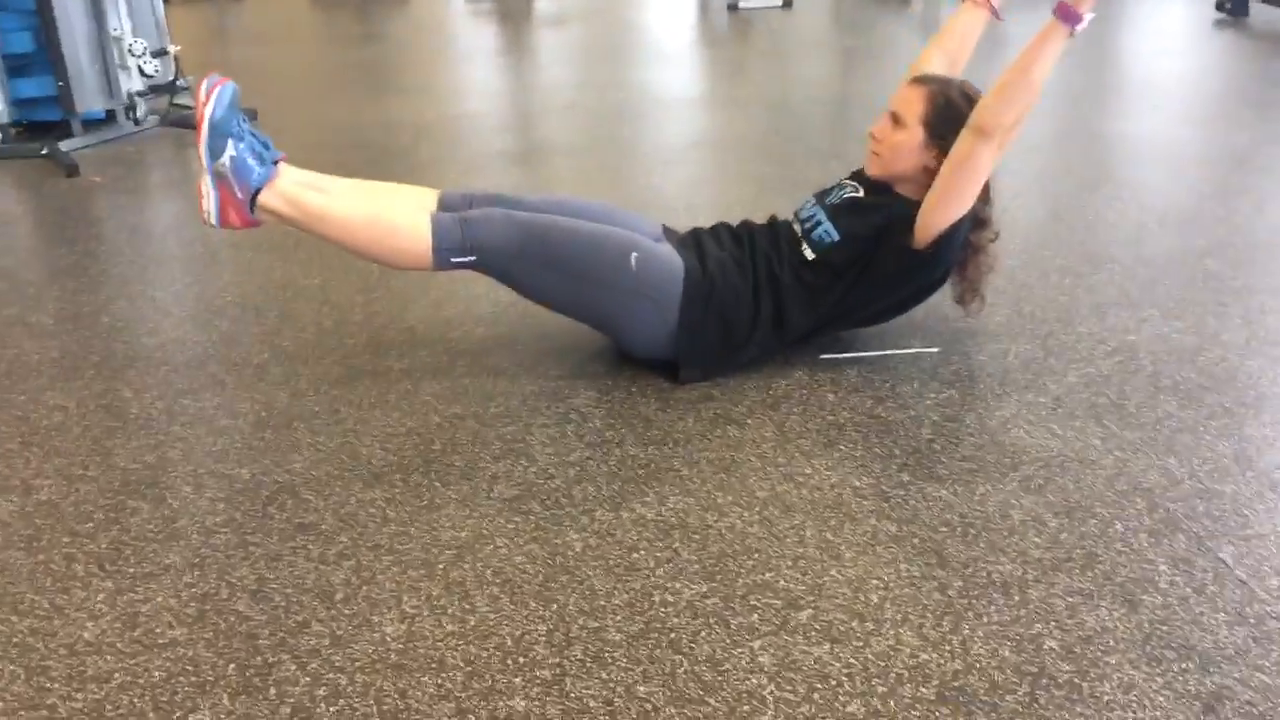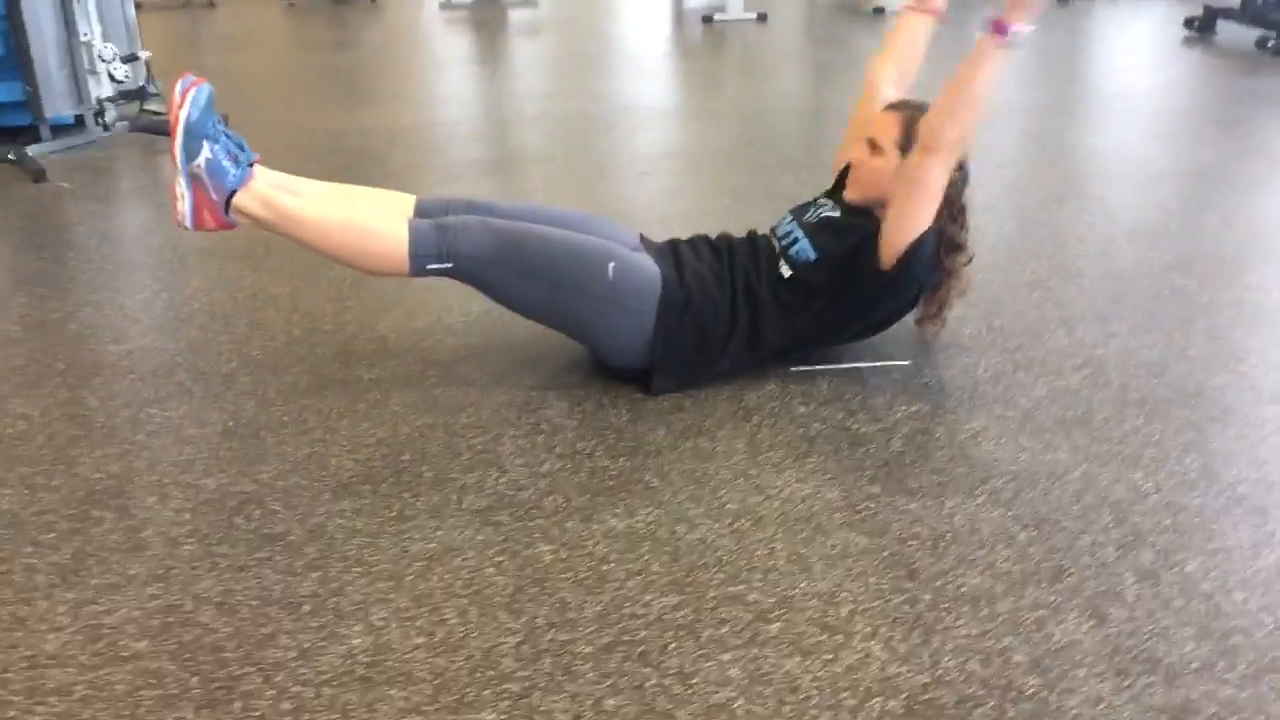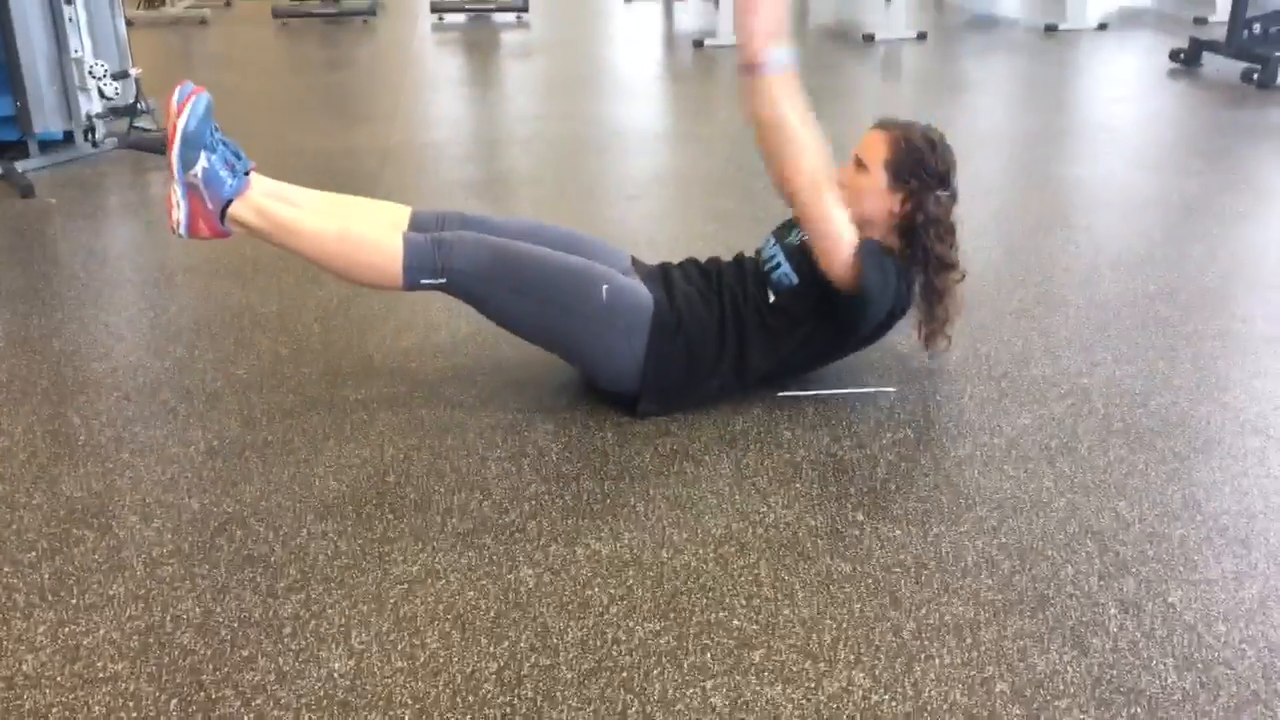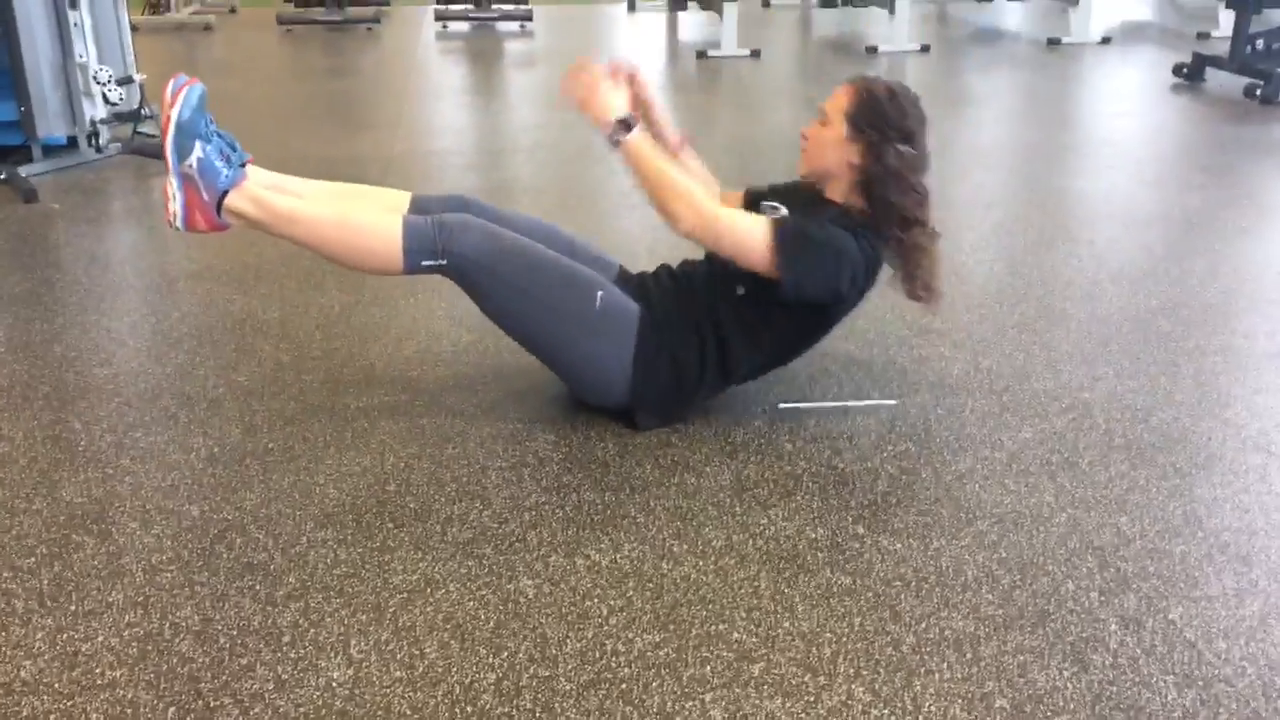
dt=0.2s
person 1, frame 1
left shoulder: (920, 244)
right shoulder: (879, 188)
left elbow: (987, 131)
right elbow: (935, 81)
left hip: (691, 311)
right hip: (684, 257)
left knee: (479, 237)
right knee: (478, 206)
left ankle: (263, 191)
right ankle: (273, 182)
person 1, frame 2
left shoulder: (898, 263)
right shoulder: (855, 201)
left elbow: (940, 150)
right elbow: (885, 95)
left hip: (666, 321)
right hip: (668, 271)
left knee: (459, 243)
right knee: (456, 211)
left ankle: (235, 192)
right ankle: (248, 186)
person 1, frame 3
left shoulder: (877, 283)
right shoulder: (845, 225)
left elbow: (812, 192)
right elbow: (781, 140)
left hip: (655, 348)
right hip: (652, 291)
left knee: (449, 257)
right knee: (450, 223)
left ankle: (228, 204)
right ankle: (240, 188)
person 1, frame 4
left shoulder: (840, 249)
right shoulder: (820, 202)
left elbow: (702, 224)
right elbow: (721, 200)
left wrist: (620, 125)
right wrist: (652, 115)
left hip: (645, 363)
right hip: (643, 308)
left knee: (451, 240)
right knee: (460, 208)
left ankle: (227, 196)
right ankle: (241, 182)
